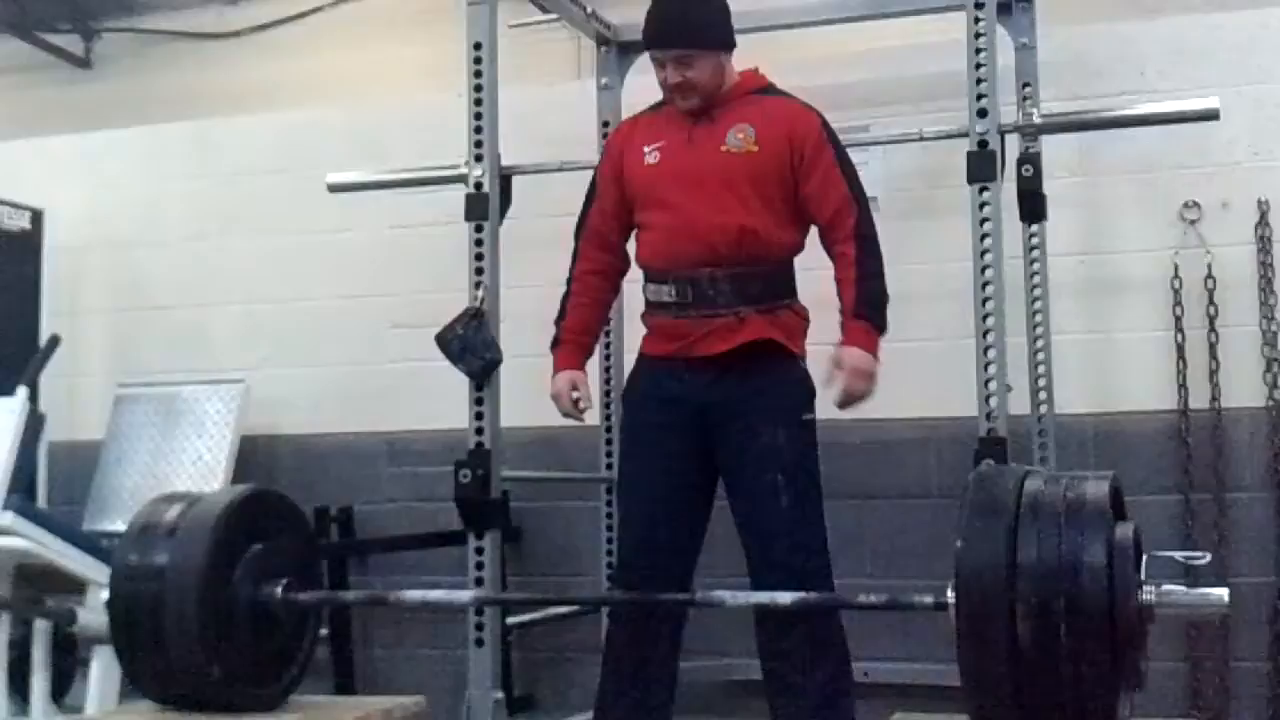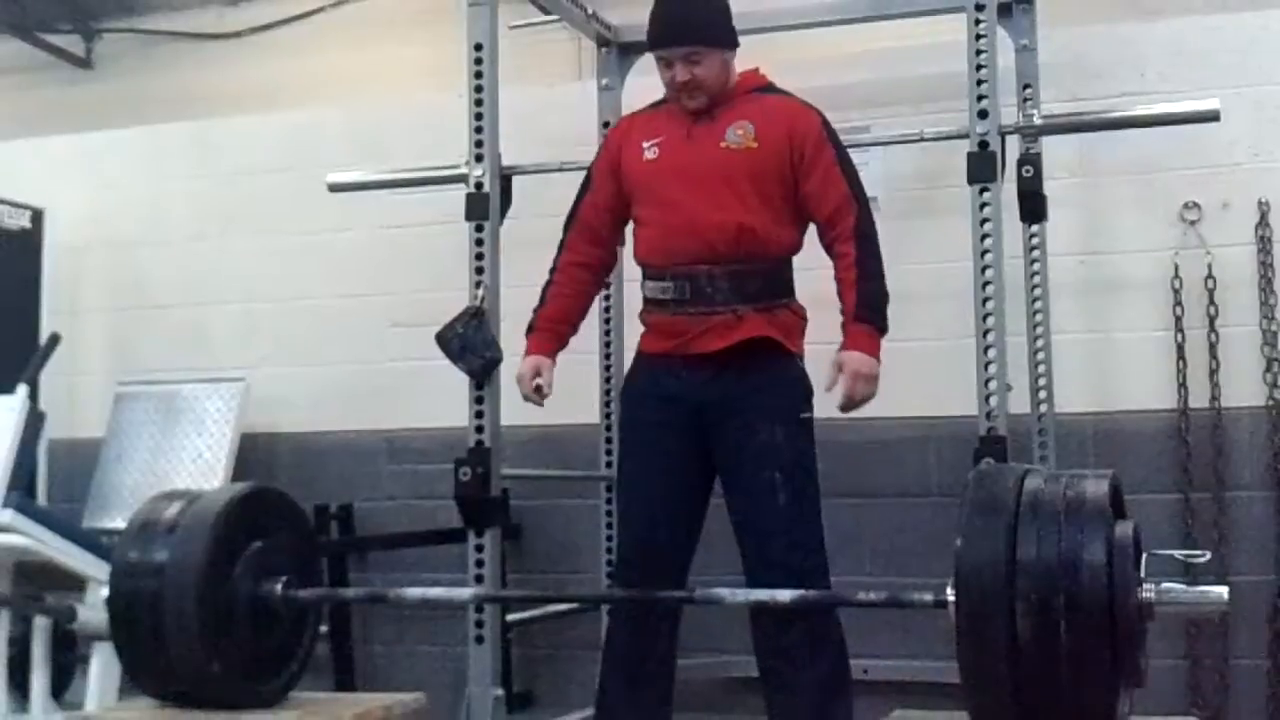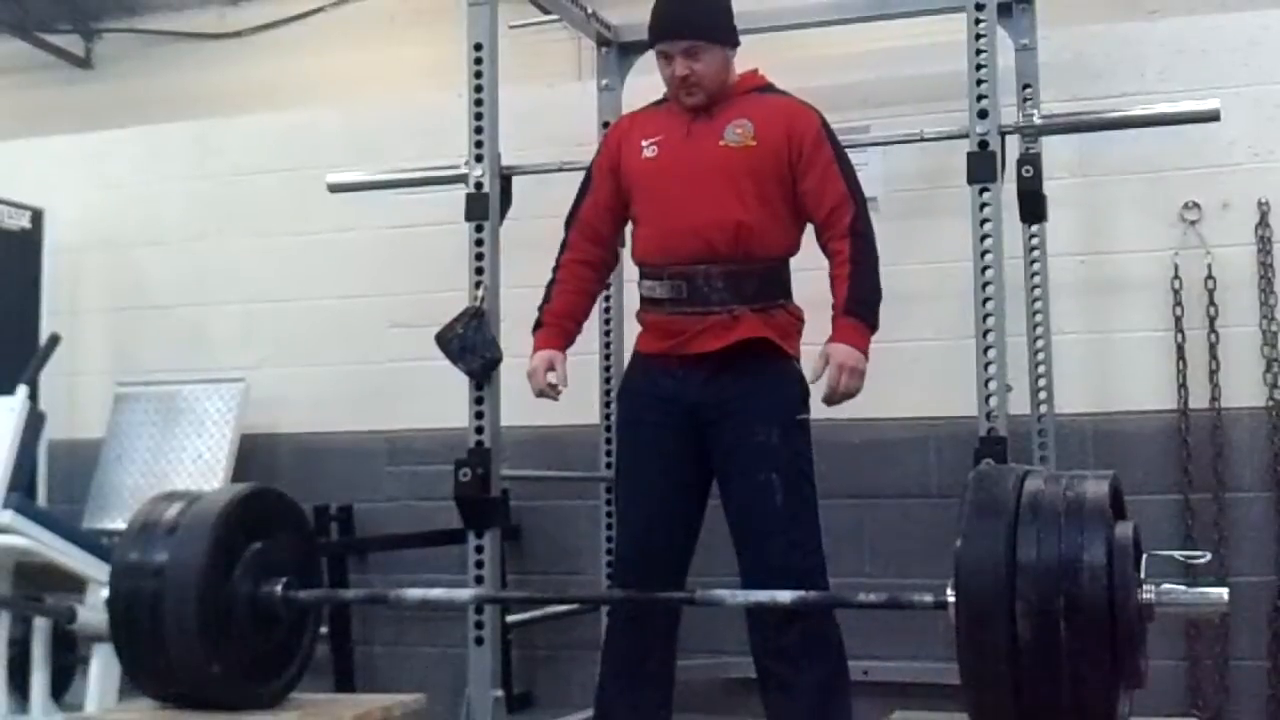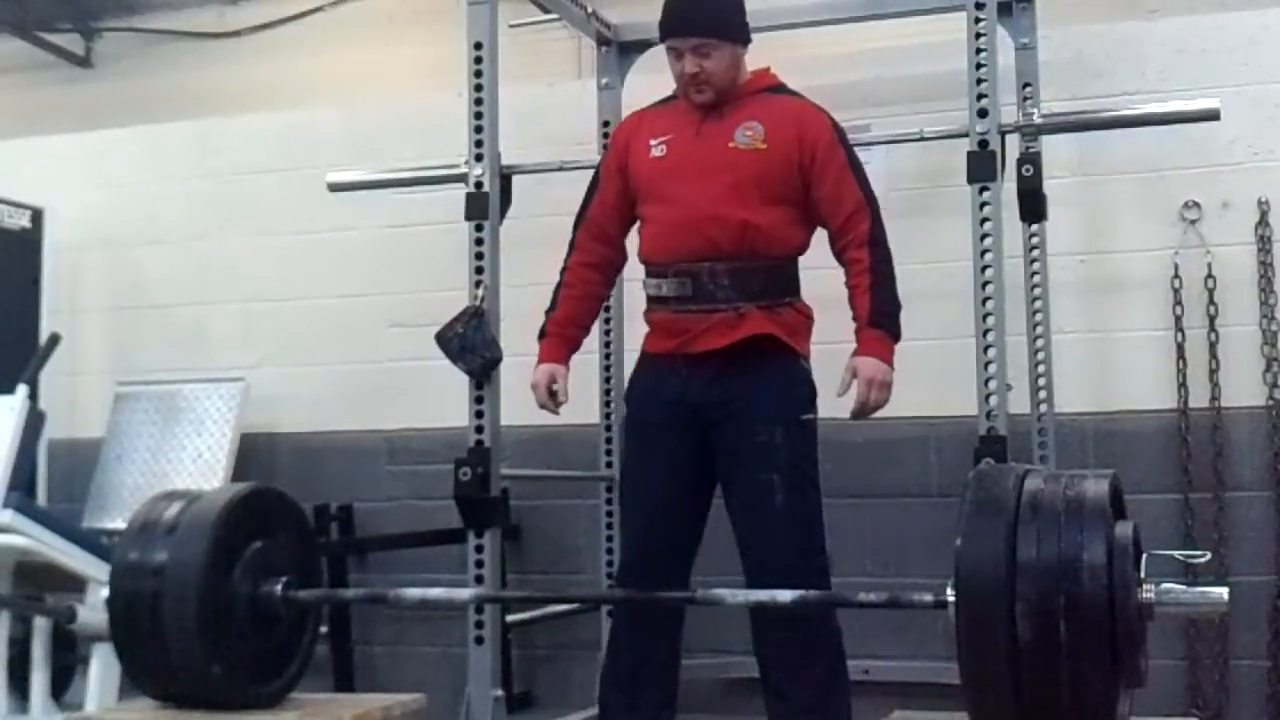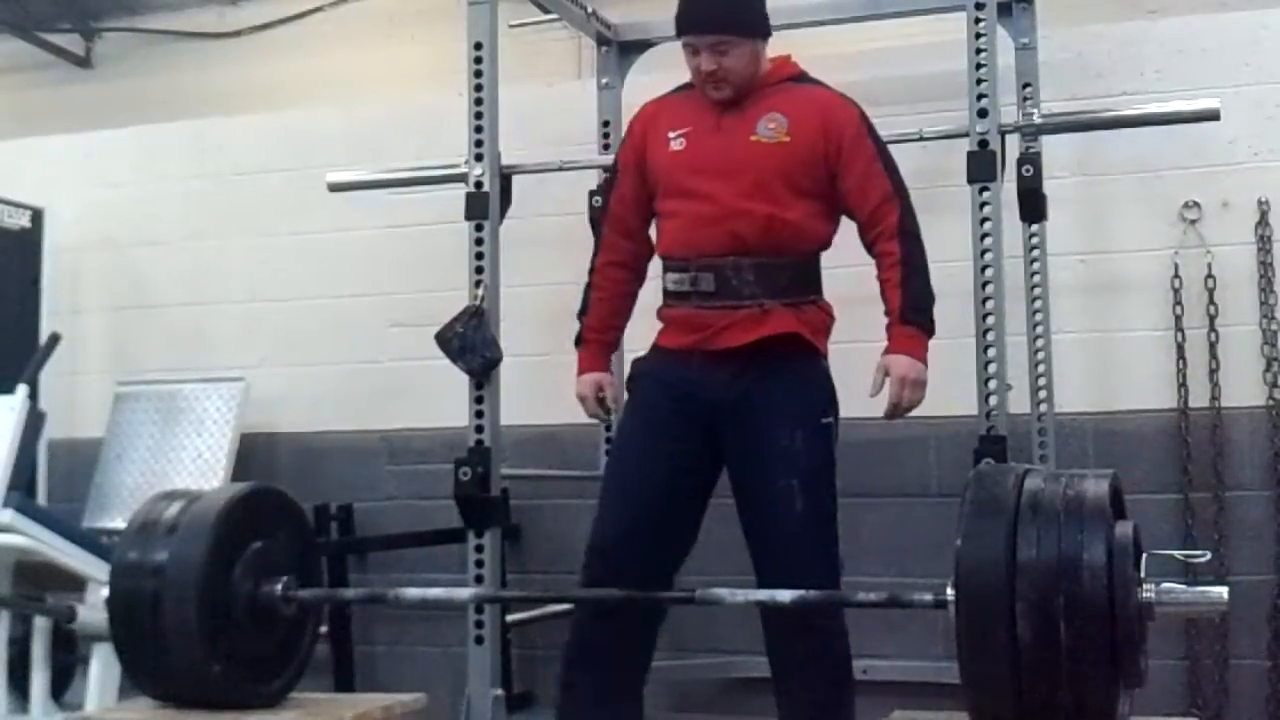
dt=0.4s
person 1, frame 1
left shoulder: (788, 122)
right shoulder: (631, 141)
left elbow: (849, 230)
right elbow: (596, 255)
left wrist: (859, 335)
right wrist: (569, 355)
left hip: (762, 375)
right hip: (663, 380)
left knee: (790, 571)
right knee: (645, 572)
person 1, frame 2
left shoulder: (788, 121)
right shoulder: (629, 138)
left elbow: (850, 230)
right elbow: (584, 247)
left wrist: (862, 335)
right wrist: (543, 341)
left hip: (759, 372)
right hip: (659, 377)
left knee: (786, 567)
right knee: (642, 567)
person 1, frame 3
left shoulder: (788, 121)
right shoulder: (629, 137)
left elbow: (846, 229)
right elbow: (586, 246)
left wrist: (852, 329)
right wrist: (551, 336)
left hip: (756, 372)
right hip: (657, 377)
left knee: (783, 570)
right knee: (641, 571)
person 1, frame 4
left shoulder: (798, 123)
right shoulder: (638, 134)
left elbow: (859, 235)
right elbow: (593, 248)
left wrist: (876, 341)
right wrist: (556, 347)
left hip: (763, 373)
right hip: (664, 376)
left knee: (786, 572)
right knee: (645, 572)
person 1, frame 5
left shoulder: (823, 113)
right shoulder: (655, 124)
left elbow: (891, 226)
right elbow: (619, 246)
left wrist: (908, 338)
right wrist: (594, 352)
left hip: (781, 371)
right hip: (674, 371)
left knee: (798, 578)
right knee: (619, 564)
